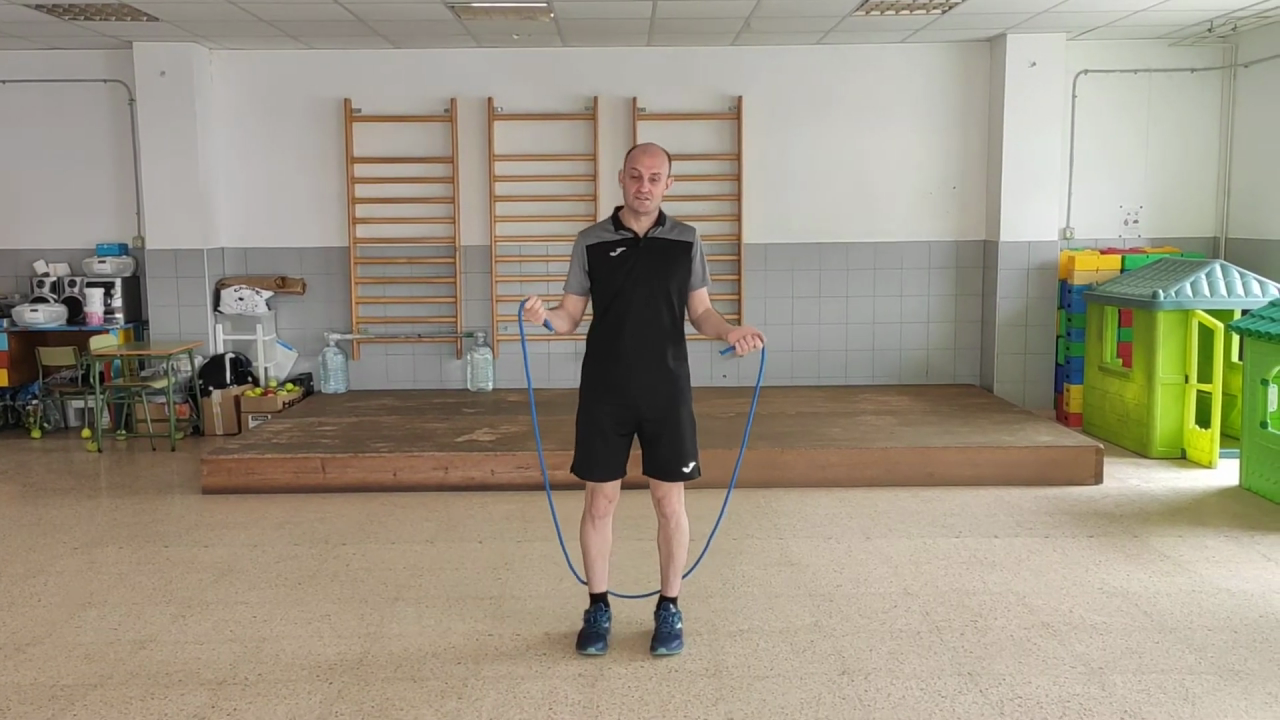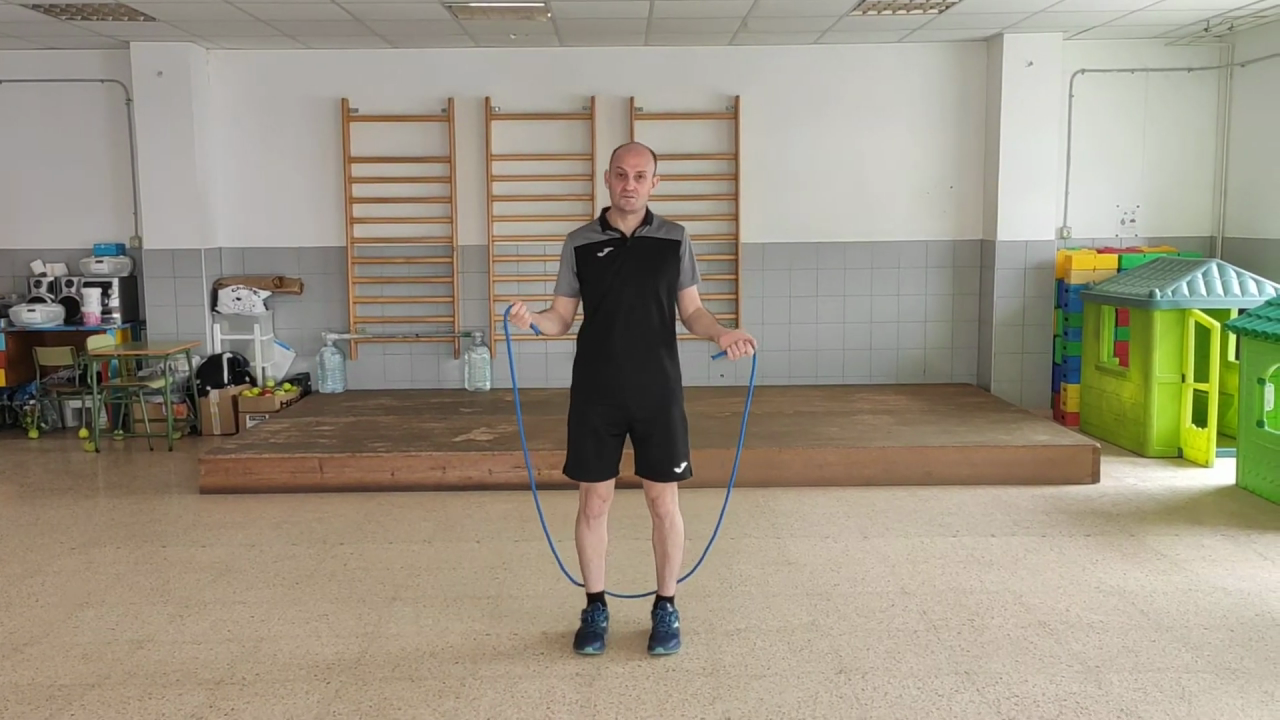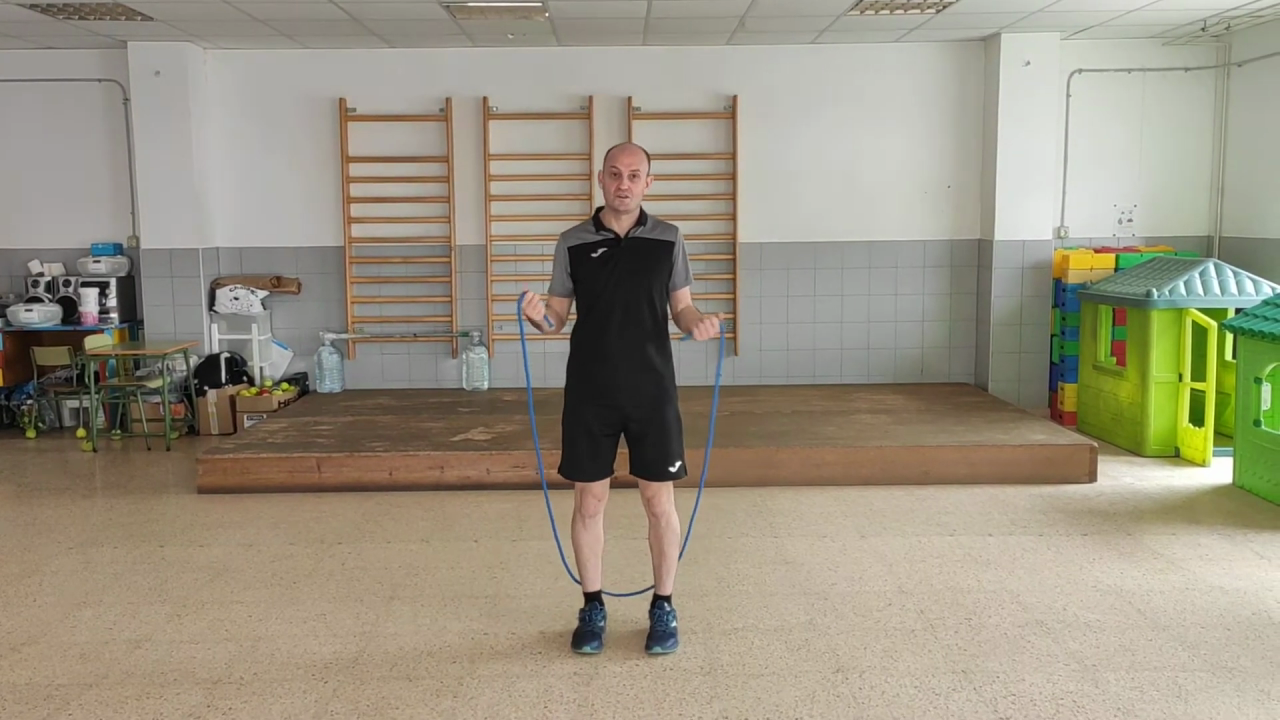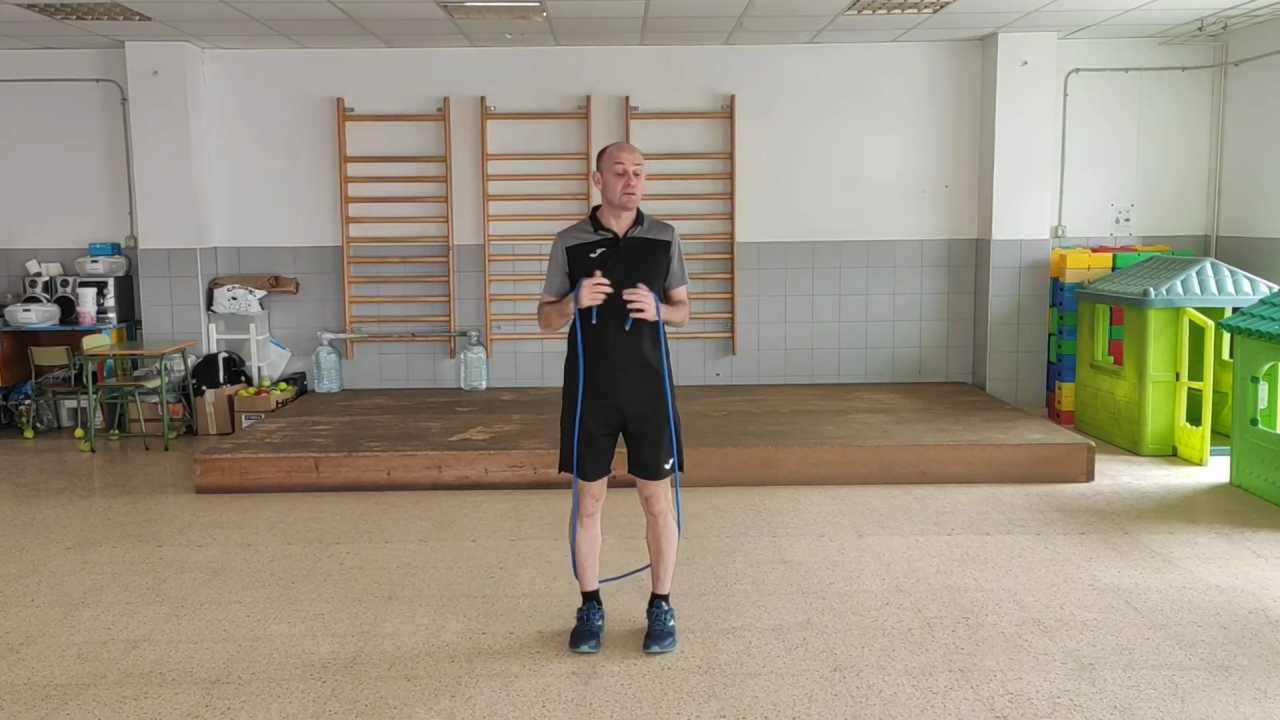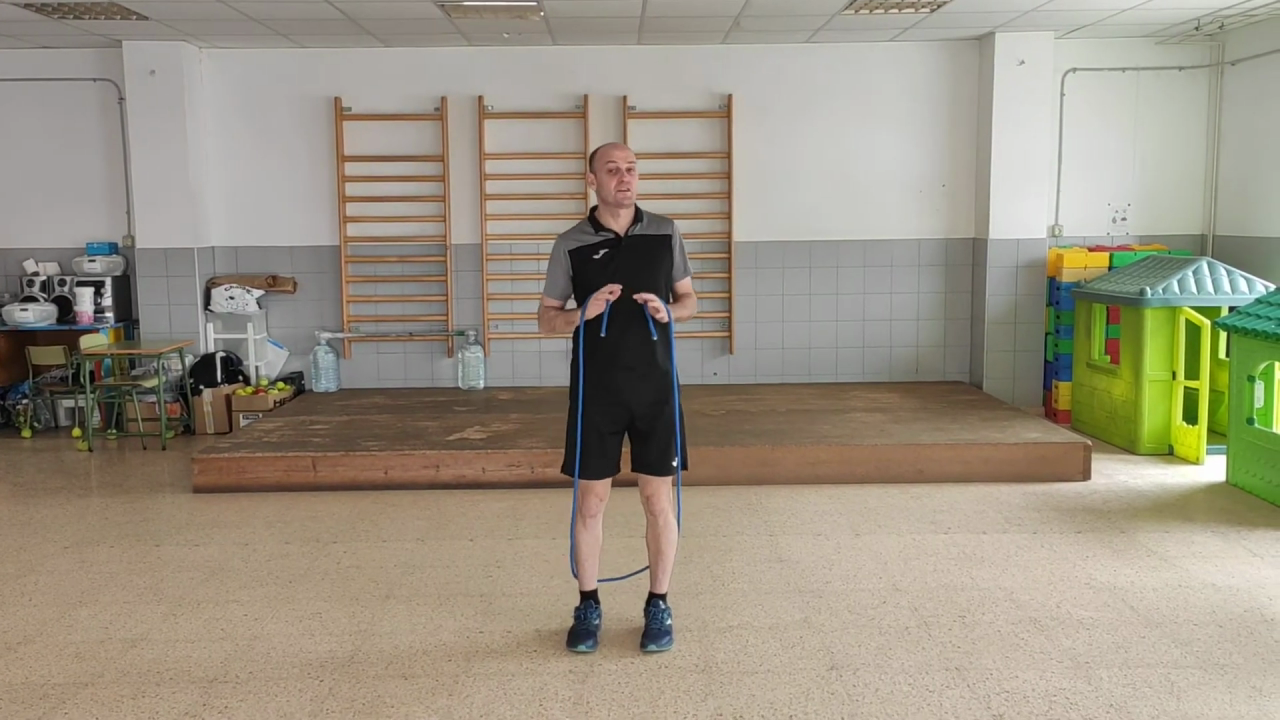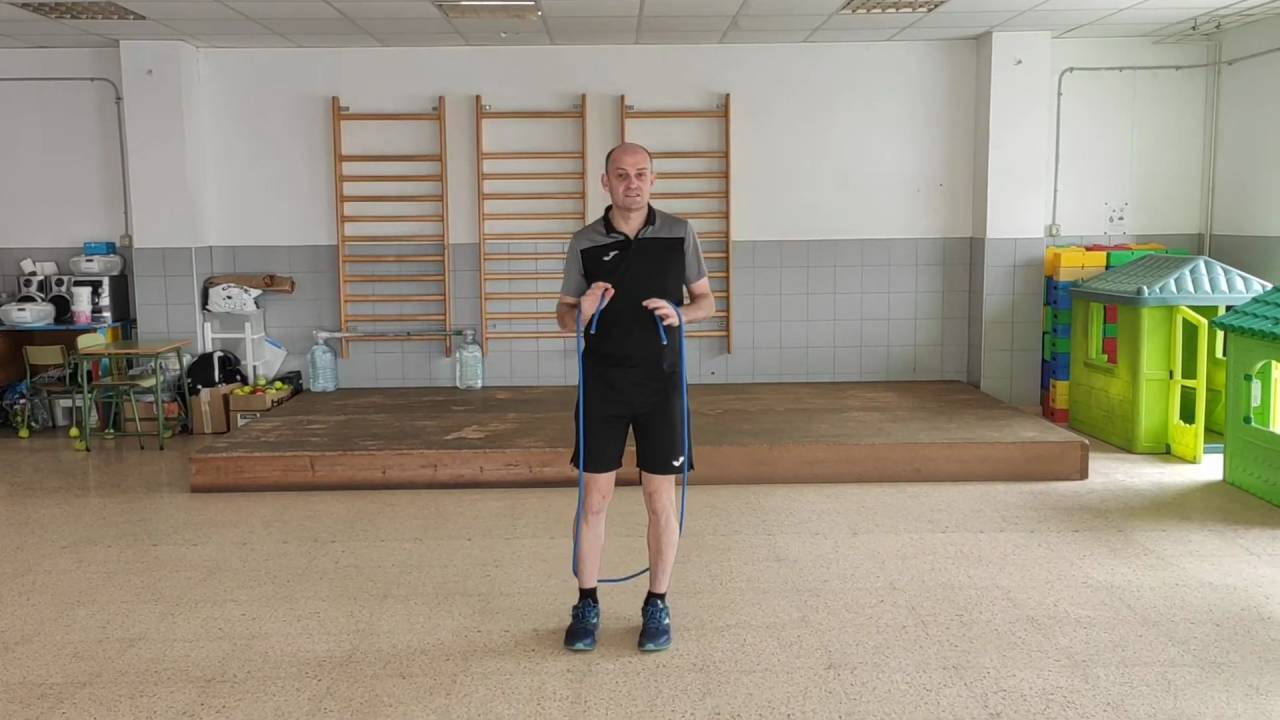
dt=0.3s
person 1, frame 1
left shoulder: (686, 240)
right shoulder: (590, 242)
left elbow: (699, 310)
right elbow: (571, 316)
left wrist: (729, 331)
right wrist: (544, 315)
left hip: (667, 393)
right hip: (604, 395)
left knee: (670, 502)
right knee: (599, 502)
left ankle: (669, 608)
right ankle: (598, 608)
person 1, frame 2
left shoulder: (674, 238)
right shoulder: (579, 243)
left elbow: (691, 311)
right elbow: (562, 319)
left wrist: (722, 334)
right wrist: (531, 319)
left hip: (658, 391)
right hip: (596, 393)
left knee: (664, 502)
right knee: (593, 502)
left ankle: (665, 608)
right ankle: (595, 608)
person 1, frame 3
left shoulder: (668, 239)
right shoulder: (573, 242)
left elbow: (681, 308)
right elbow: (559, 317)
left wrist: (700, 323)
right wrist: (538, 314)
left hip: (652, 390)
right hip: (590, 392)
left knee: (659, 501)
right knee: (589, 501)
left ankle: (663, 607)
right ankle: (593, 607)
person 1, frame 4
left shoulder: (665, 237)
right shoulder: (570, 242)
left elbow: (683, 308)
right elbow: (546, 317)
left wrist: (658, 310)
right wrist: (575, 303)
left hip: (649, 388)
right hip: (588, 391)
left knee: (658, 500)
right knee: (588, 500)
left ankle: (661, 607)
right ankle: (590, 607)
person 1, frame 5
left shoulder: (665, 232)
right shoulder: (571, 244)
left elbow: (690, 300)
right elbow: (547, 318)
left wrist: (667, 310)
right wrist: (584, 312)
left hip: (655, 386)
right hip: (596, 390)
left knee: (658, 498)
right knee: (591, 500)
left ankle: (658, 605)
right ankle: (588, 606)
person 1, frame 6
left shoulder: (679, 234)
right shoulder: (585, 243)
left elbow: (706, 300)
right elbow: (565, 316)
left wrist: (679, 313)
right wrist: (581, 311)
left hip: (662, 384)
right hip: (603, 384)
left knee: (661, 497)
right knee: (595, 496)
left ankle: (657, 604)
right ankle: (587, 604)
